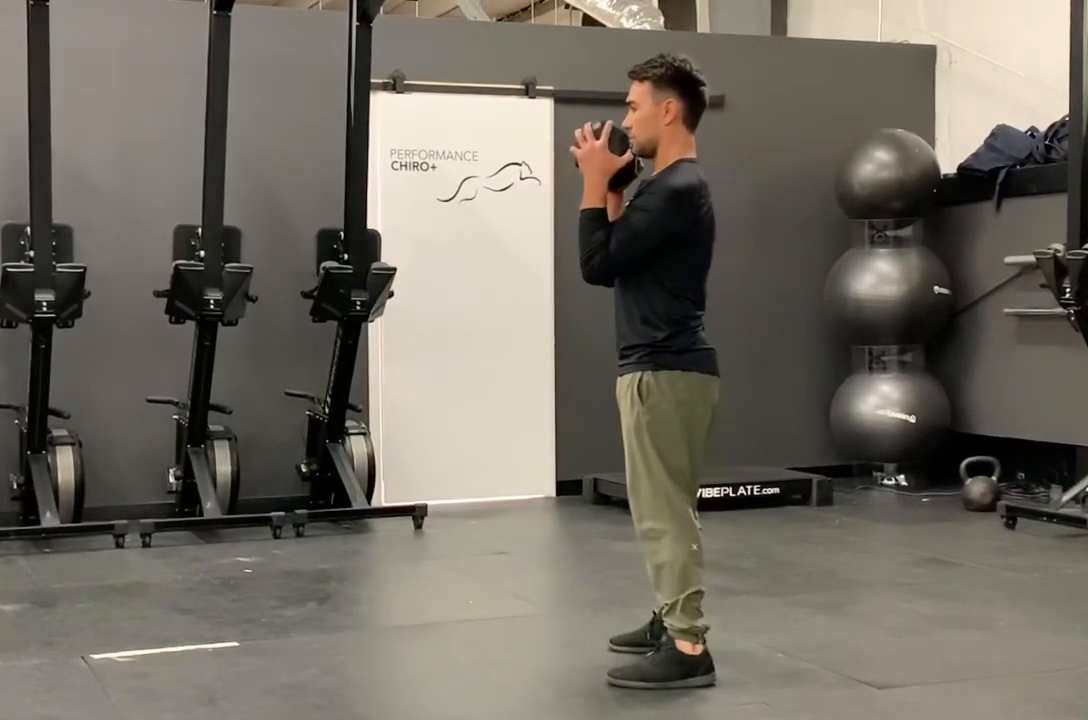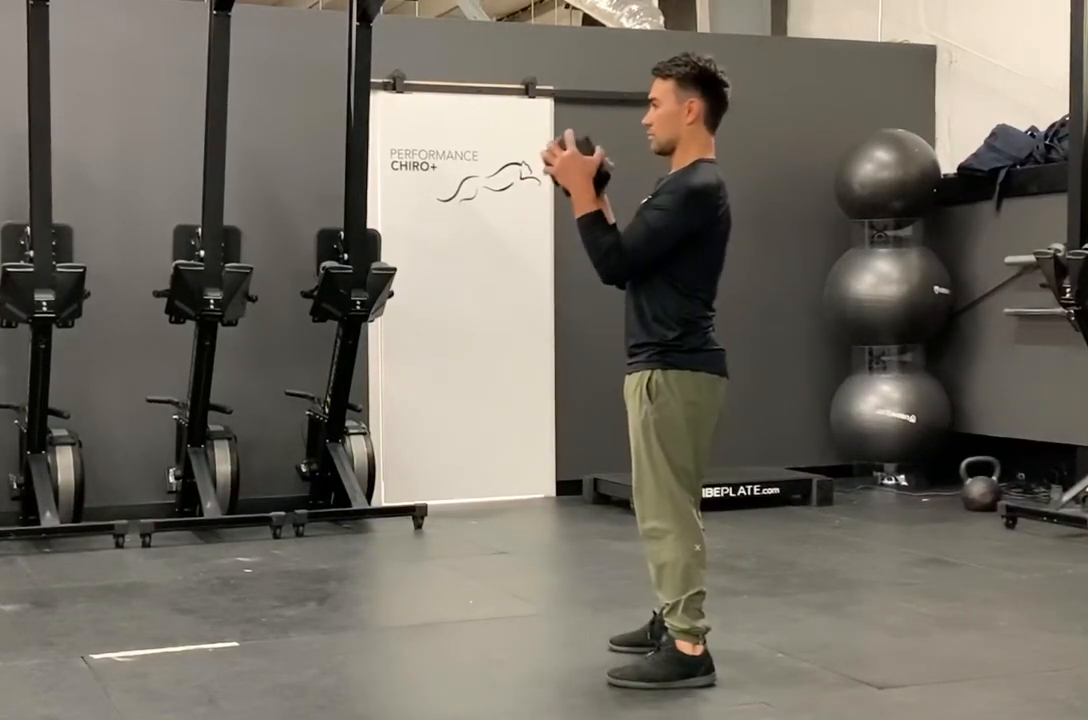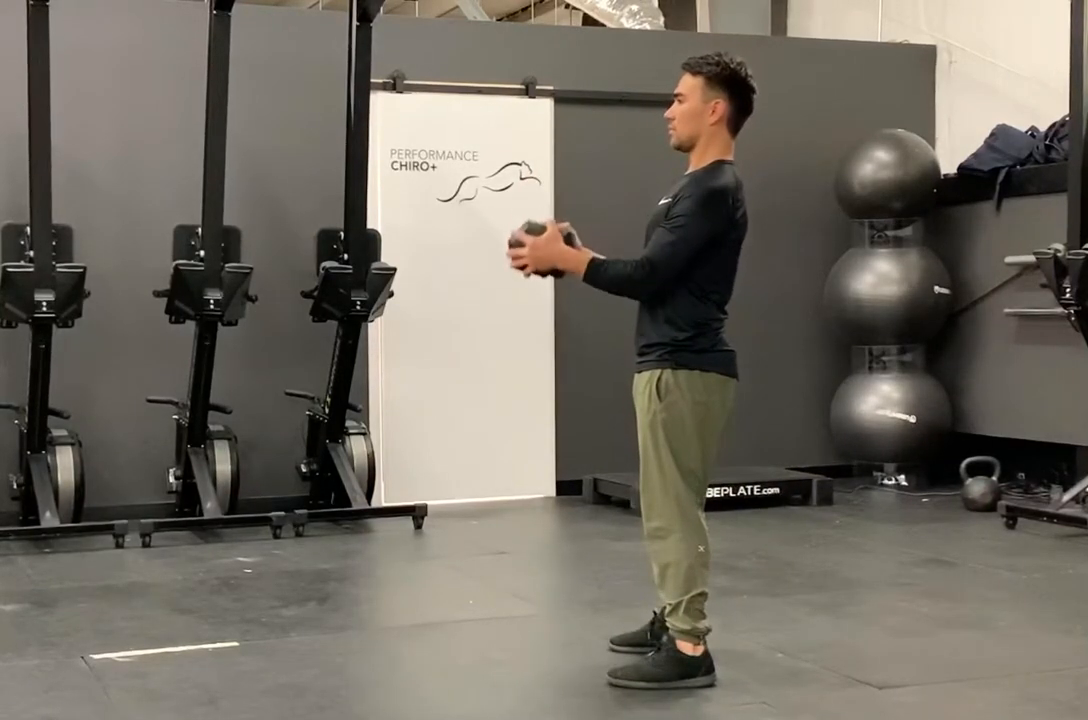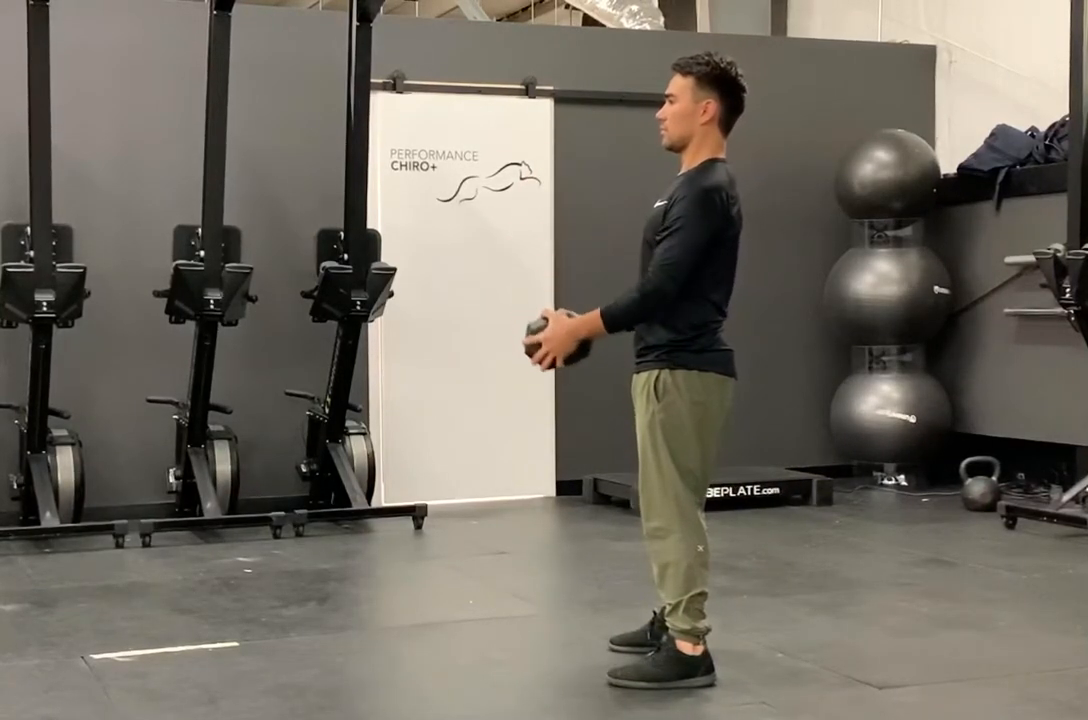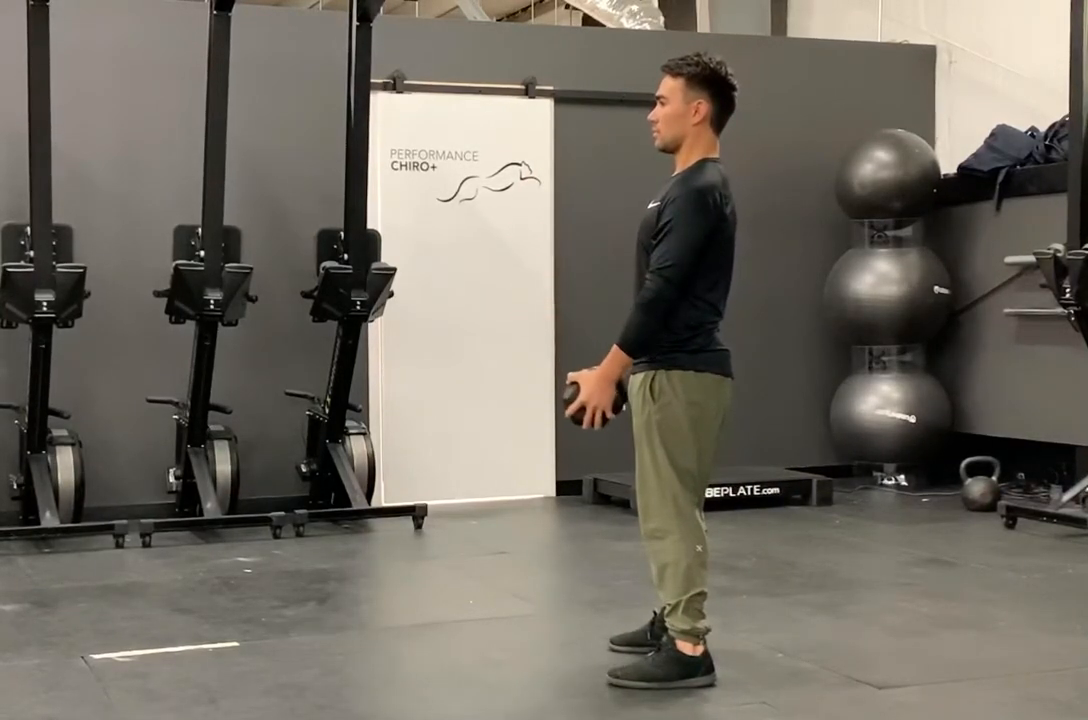
dt=0.4s
person 1, frame 1
left shoulder: (677, 190)
right shoulder: (666, 185)
left elbow: (597, 265)
right elbow: (617, 260)
left wrist: (595, 183)
right wrist: (607, 188)
left hip: (664, 370)
right hip: (658, 365)
left knee: (665, 510)
right knee: (660, 506)
left ankle: (687, 649)
right ankle: (672, 619)
person 1, frame 2
left shoulder: (696, 188)
right shoulder: (683, 184)
left elbow: (617, 266)
right elbow: (632, 257)
left wrist: (580, 191)
right wrist: (589, 193)
left hip: (674, 369)
right hip: (666, 364)
left knee: (668, 510)
right knee: (663, 506)
left ankle: (687, 649)
right ankle: (673, 620)
person 1, frame 3
left shoulder: (714, 190)
right shoulder: (698, 186)
left elbow: (648, 277)
right elbow: (654, 273)
left wrist: (564, 258)
right wrist: (571, 251)
left hip: (683, 369)
right hip: (673, 363)
left knee: (673, 509)
right knee: (668, 506)
left ankle: (688, 649)
right ankle: (674, 621)
person 1, frame 4
left shoulder: (706, 190)
right shoulder: (693, 186)
left elbow: (660, 290)
left wrist: (579, 329)
right wrist: (584, 320)
left hip: (681, 370)
right hip: (672, 365)
left knee: (672, 509)
right knee: (667, 506)
left ankle: (687, 648)
right ankle: (673, 621)
person 1, frame 5
left shoulder: (698, 190)
right shoulder: (689, 186)
left elbow: (662, 293)
left wrist: (608, 371)
right wrist: (615, 364)
left hip: (678, 372)
right hip: (672, 366)
left knee: (671, 510)
right knee: (666, 507)
left ankle: (687, 649)
right ankle: (673, 620)
